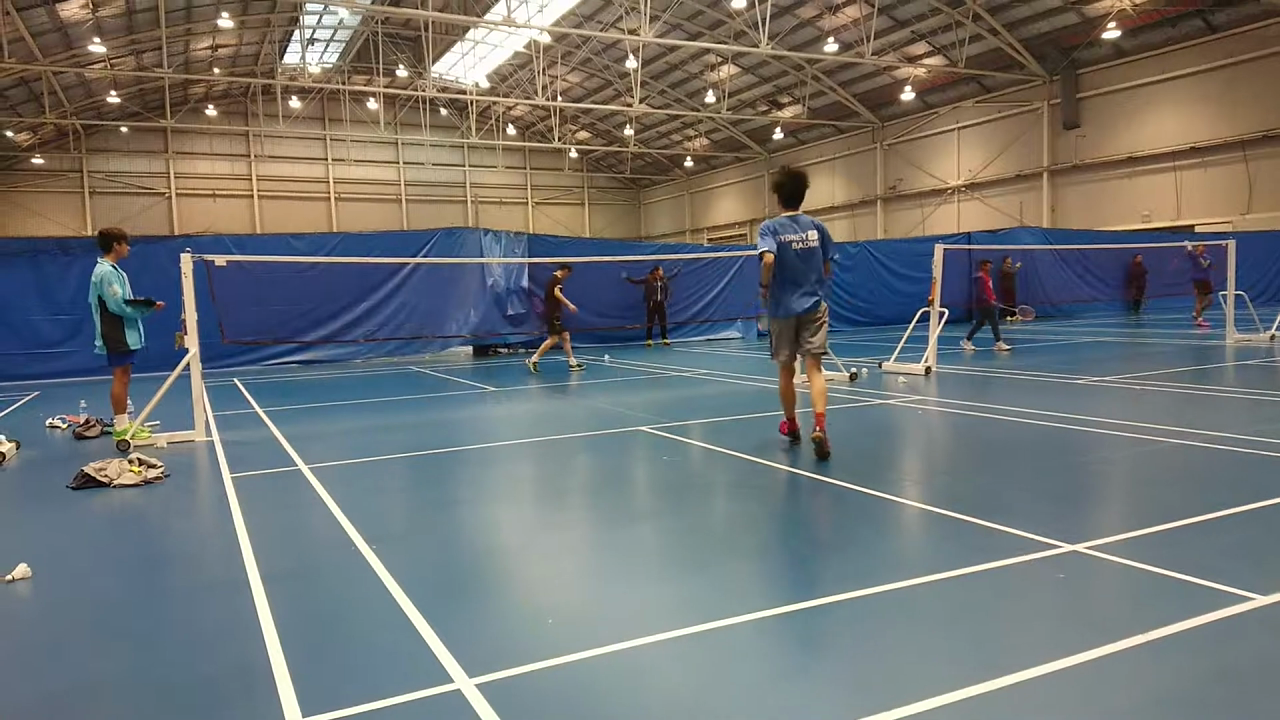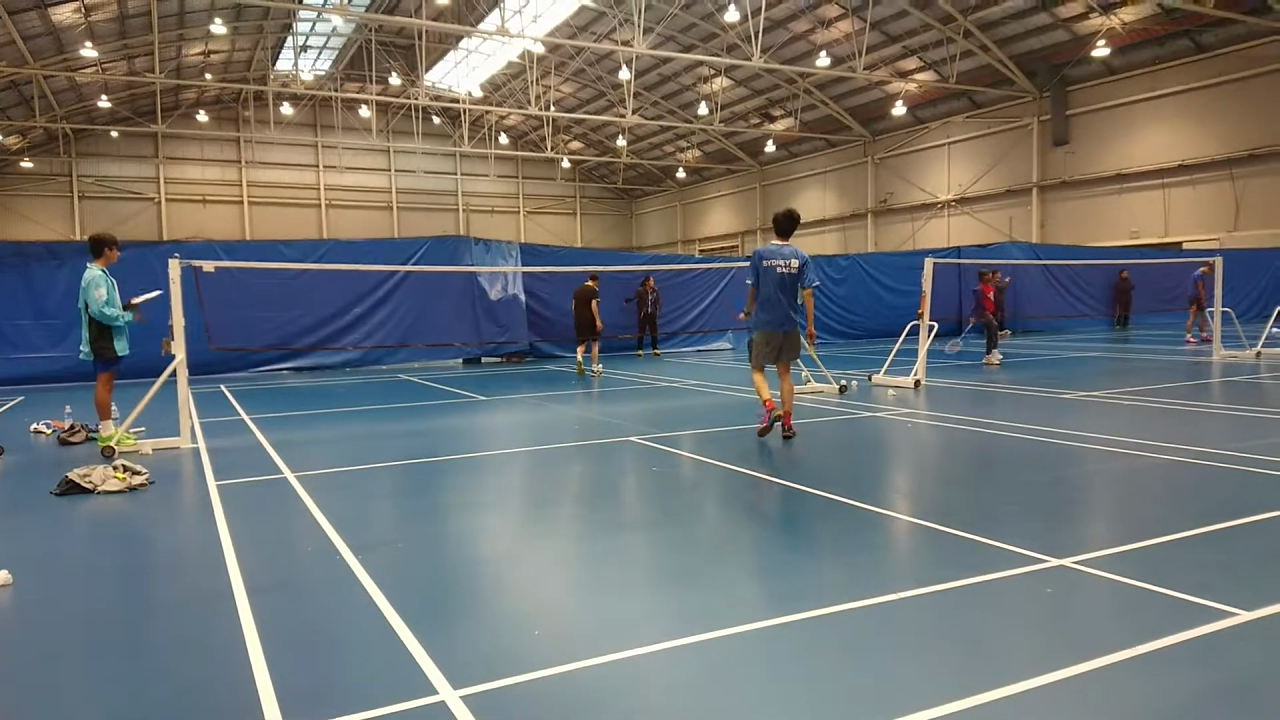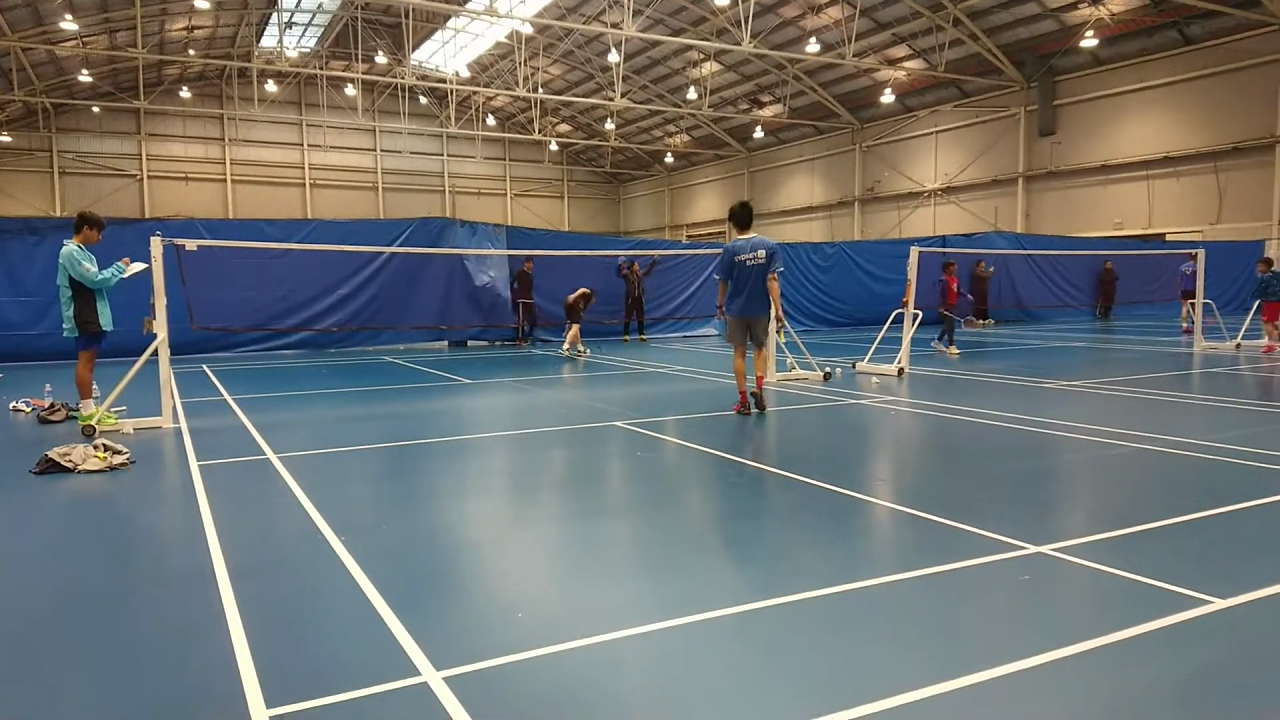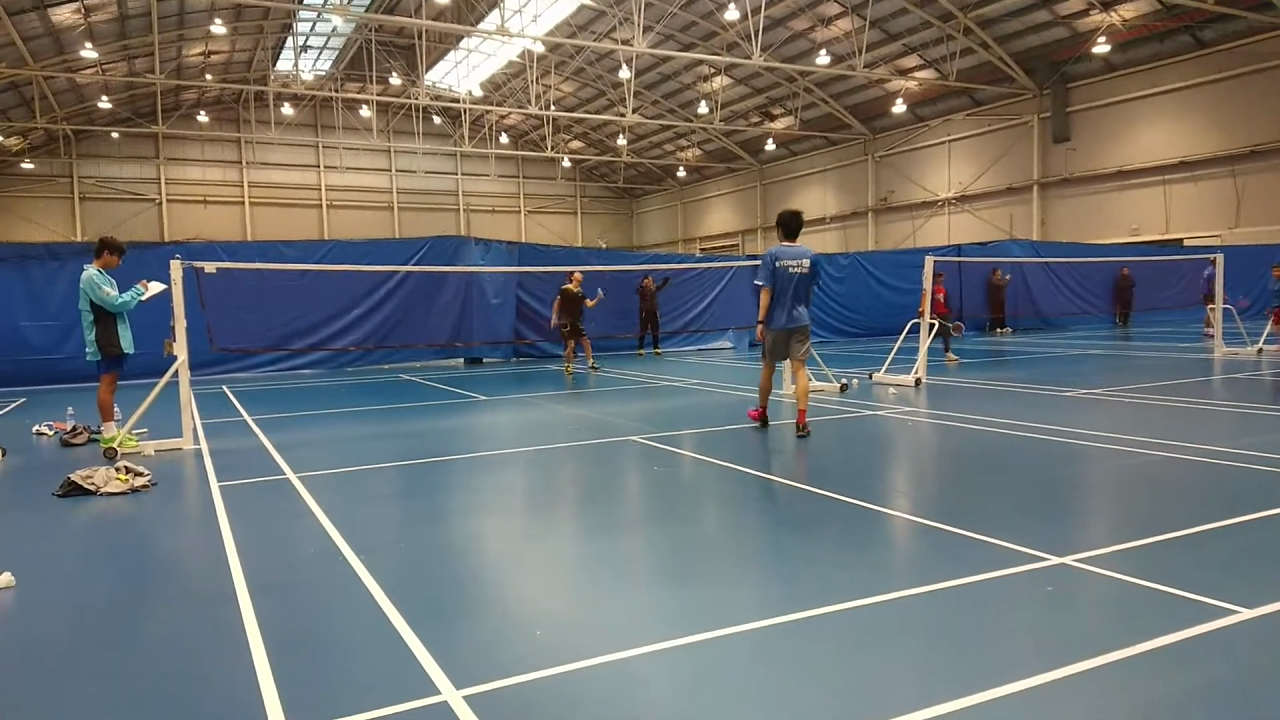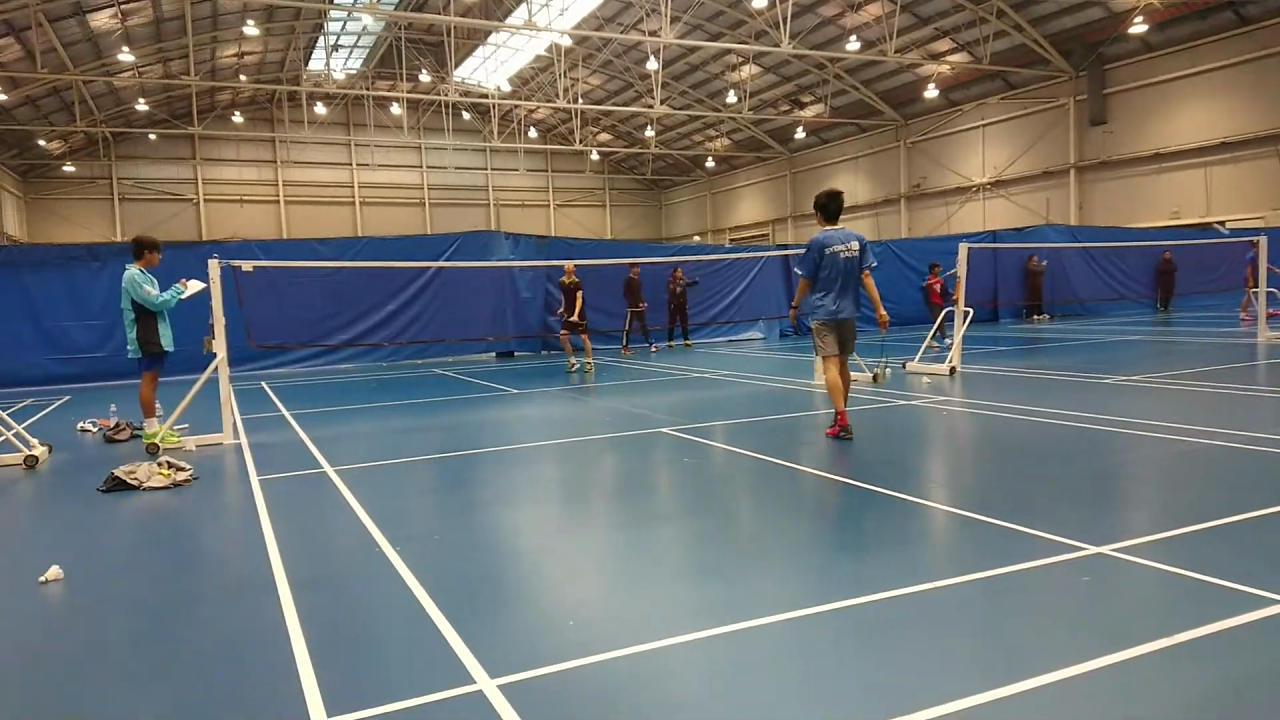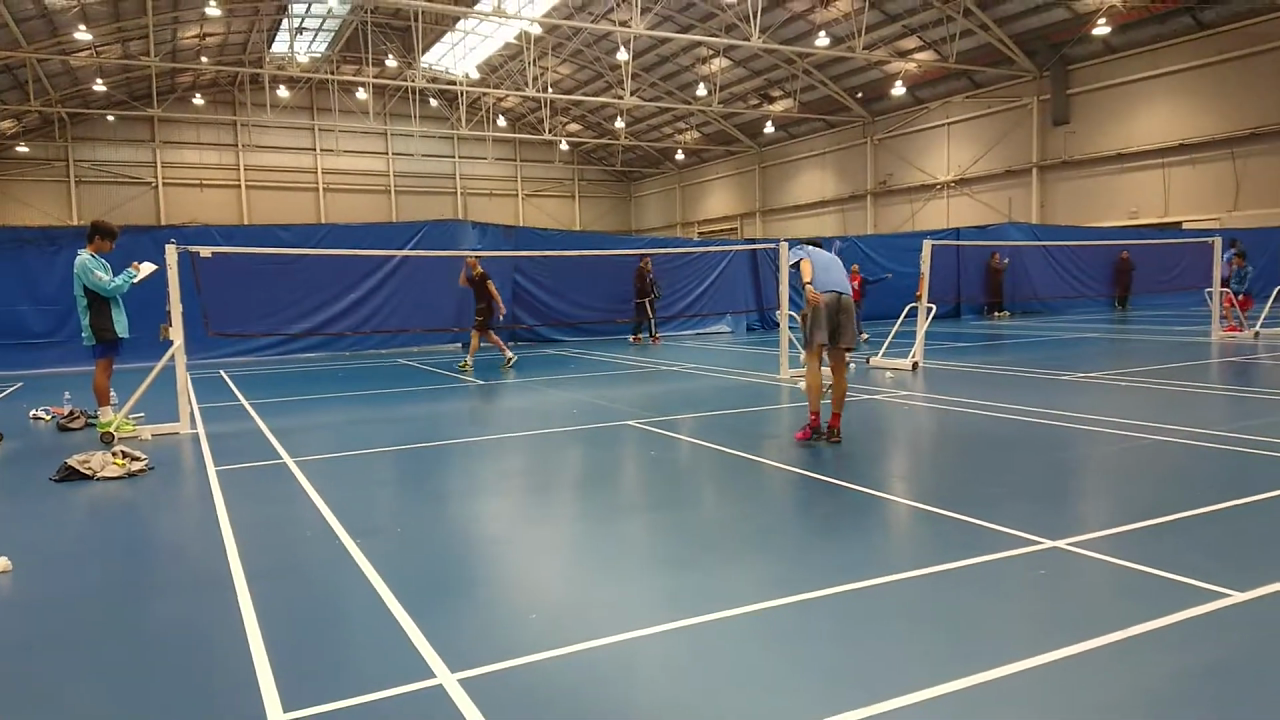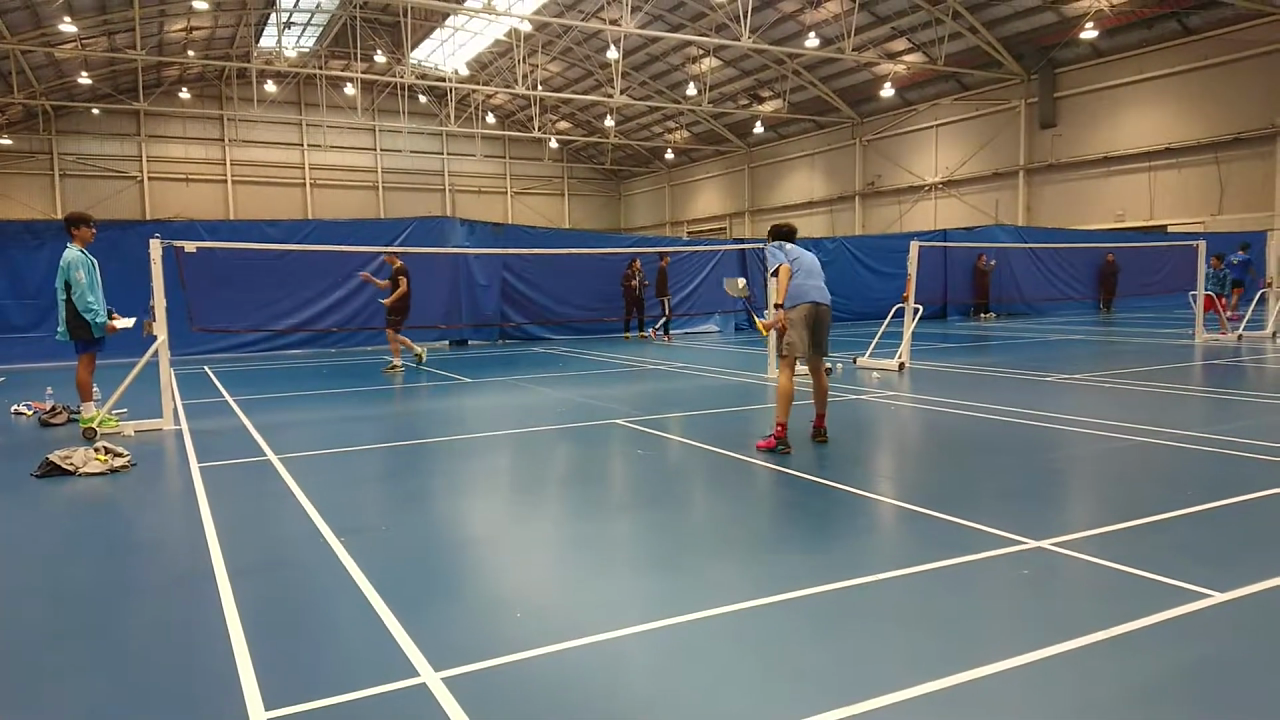
dt=0.7s
person 1, frame 1
left shoulder: (769, 227)
right shoulder: (817, 227)
left elbow: (768, 260)
right elbow: (827, 268)
left wrist: (764, 286)
left hip: (783, 310)
right hip: (813, 308)
left knee: (786, 370)
right knee: (814, 369)
left ankle: (791, 425)
right ankle: (819, 427)
person 1, frame 2
left shoulder: (760, 254)
right shoulder: (801, 257)
left elbow: (753, 290)
right elbow: (807, 294)
left wrist: (747, 312)
right wrist: (810, 325)
left hip: (764, 323)
right hip: (790, 323)
left knee: (758, 370)
right knee: (785, 372)
left ankle: (771, 409)
right ankle: (787, 422)
person 1, frame 3
left shoulder: (729, 249)
right shoulder: (769, 246)
left elbow: (723, 283)
right elbow: (772, 279)
left wrist: (719, 305)
right wrist: (778, 308)
left hip: (736, 309)
right hip: (761, 308)
left knee: (739, 352)
right knee: (760, 347)
left ankle: (743, 401)
right ankle: (758, 387)
person 1, frame 4
left shoulder: (772, 254)
right shoulder: (810, 256)
left elbow: (766, 291)
left wrist: (760, 321)
left hip: (776, 322)
right hip: (801, 321)
left knee: (769, 367)
right knee: (799, 368)
left ankle: (762, 412)
right ankle: (801, 421)
person 1, frame 5
left shoulder: (817, 242)
right shoulder: (858, 240)
left elbow: (805, 280)
right elbow: (866, 276)
left wrist: (794, 306)
right wrist: (880, 309)
left hip: (823, 313)
right hip: (848, 312)
left knee: (831, 366)
right knee: (843, 364)
left ankle: (842, 423)
right ankle: (841, 413)
person 1, frame 6
left shoulder: (800, 250)
right shoulder: (832, 257)
left elbow: (805, 262)
left wrist: (807, 283)
left hip: (820, 291)
right hip: (845, 294)
left knee: (813, 358)
right knee: (839, 364)
left ankle: (814, 421)
right ankle: (834, 426)
person 1, frame 7
left shoulder: (773, 247)
right shoulder: (808, 254)
left elbow: (785, 269)
left wrist: (778, 307)
right wrist: (775, 323)
left hip: (797, 302)
right hip: (823, 302)
left knee: (786, 367)
right knee: (817, 368)
left ankle: (781, 435)
right ankle: (820, 426)
person 2, frame 1
left shoulder: (112, 270)
right shoulder: (106, 272)
right elbow: (118, 306)
left wrist: (141, 303)
right wrist: (147, 308)
left hip: (124, 333)
right hip: (117, 335)
left knee: (124, 377)
right knee: (120, 378)
left ankle: (124, 422)
right ankle: (121, 427)
person 2, frame 2
left shoulder: (100, 275)
right shoulder: (96, 276)
right elbow: (99, 310)
left wrist: (128, 306)
right wrist: (128, 317)
left hip: (110, 339)
right hip: (104, 341)
left knee: (107, 383)
right knee: (104, 383)
left ankle: (108, 429)
right ankle: (106, 433)
person 2, frame 3
left shoulder: (80, 252)
right shoulder: (72, 252)
left elbow: (92, 281)
right elbow: (95, 280)
left wrist: (116, 272)
right wrist: (119, 267)
left hip: (91, 316)
right hip: (84, 317)
left knee: (89, 362)
right knee: (86, 362)
left ankle: (89, 408)
right ankle: (86, 412)
person 2, frame 4
left shoulder: (101, 276)
right shoulder: (92, 277)
left elbow: (112, 304)
right elbow: (115, 303)
left wrist: (136, 295)
right wrist: (138, 289)
left hip: (113, 339)
right hip: (106, 341)
left knee: (110, 385)
right knee: (107, 385)
left ankle: (111, 431)
right ankle: (109, 435)
person 2, frame 5
left shoulder: (141, 275)
right shoulder: (134, 276)
left elbow: (154, 302)
right elbow: (156, 302)
left wrist: (176, 294)
right wrist: (178, 288)
left hip: (154, 337)
right hip: (147, 338)
left knee: (151, 381)
right knee: (149, 381)
left ankle: (153, 427)
right ankle: (151, 430)
person 2, frame 6
left shoulder: (95, 261)
right shoulder: (85, 262)
right elbow: (108, 288)
left wrist: (128, 277)
right wrist: (130, 272)
left hip: (109, 324)
right hip: (101, 325)
left knee: (106, 369)
right knee: (103, 369)
left ankle: (107, 414)
right ankle: (105, 419)
person 2, frame 7
left shoulder: (81, 256)
right shoulder: (75, 257)
right elbow: (81, 295)
left wrist: (107, 312)
right wrist: (102, 320)
left hip: (89, 321)
right hip: (83, 321)
left knee: (88, 364)
right knee: (86, 364)
left ankle: (90, 411)
right ankle: (87, 414)
